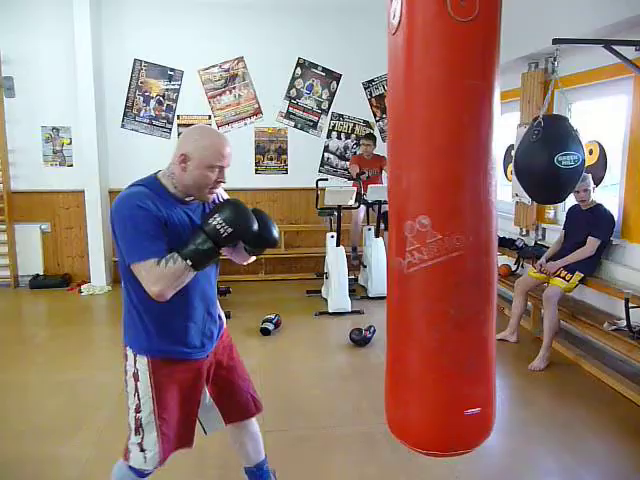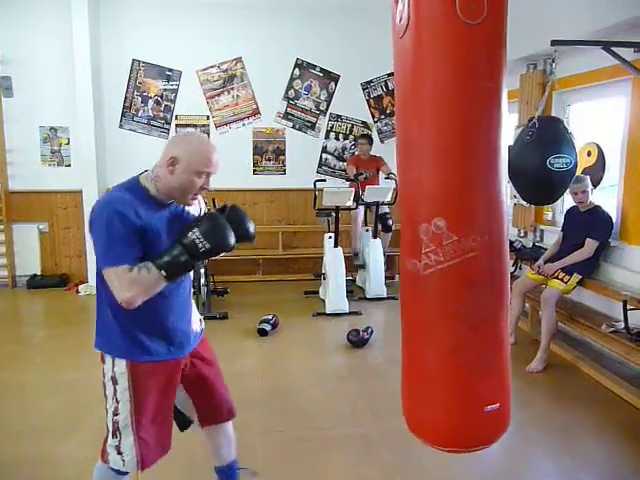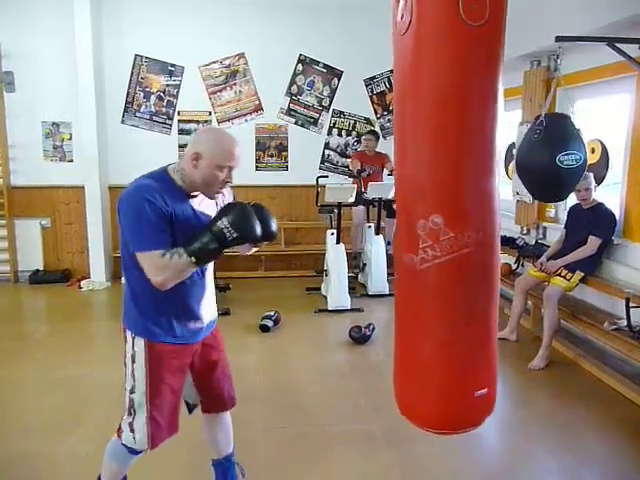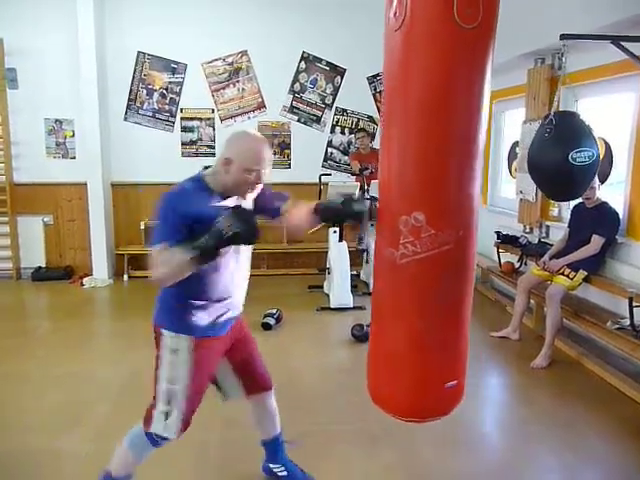
dt=0.4s
person 1, frame 1
left shoulder: (210, 195)
right shoulder: (135, 204)
left elbow: (240, 256)
right elbow: (158, 286)
left wrist: (257, 238)
right wrist: (208, 240)
left hip: (212, 337)
right hip: (159, 352)
left knee: (243, 412)
person 1, frame 2
left shoulder: (183, 200)
right shoulder: (116, 209)
left elbow: (211, 248)
right elbow: (128, 292)
left wrist: (230, 232)
right wrist: (187, 251)
left hip: (189, 338)
right hip: (135, 354)
left knee: (218, 414)
person 1, frame 3
left shoulder: (214, 192)
right shoulder: (143, 197)
left elbow: (235, 246)
right elbow: (161, 275)
left wrist: (253, 232)
right wrist: (214, 240)
left hip: (202, 327)
right hip: (154, 334)
left knee: (218, 404)
right knee: (138, 431)
person 1, frame 4
left shoulder: (247, 193)
right shoulder: (180, 201)
left elbow: (293, 216)
right elbow: (162, 272)
left wrist: (335, 210)
right wrist: (214, 239)
left hip: (225, 320)
right hip: (186, 329)
left knee: (261, 388)
right knee: (163, 425)
person 2, frame 1
left shoulder: (603, 216)
right shoulder: (572, 211)
left elbow: (590, 250)
left wrist: (557, 264)
right wrist: (544, 258)
left hip: (579, 265)
right hip: (557, 260)
left knee: (549, 295)
right knee: (520, 284)
left ankle: (544, 354)
right ankle: (511, 332)
person 2, frame 2
left shoulder: (601, 217)
right shoulder: (571, 212)
left elbow: (588, 251)
left wrist: (556, 265)
right wrist: (543, 260)
left hip: (577, 266)
right hip: (555, 262)
left knee: (547, 297)
right knee: (518, 286)
left ankle: (542, 355)
right ankle: (510, 334)
person 2, frame 3
left shoulder: (605, 215)
right shoulder: (574, 210)
left elbow: (591, 249)
left wrist: (559, 263)
right wrist: (545, 257)
left hip: (580, 264)
right hip: (559, 259)
left knee: (550, 294)
right knee: (521, 283)
left ankle: (544, 352)
right ankle: (511, 330)
person 2, frame 4
left shoulder: (609, 214)
right shoulder: (578, 208)
left elbow: (594, 247)
left wrist: (562, 261)
right wrist: (548, 256)
left hip: (583, 263)
right hip: (562, 258)
left knee: (553, 293)
right knee: (523, 282)
left ankle: (547, 352)
right ankle: (513, 329)
person 3, frame 1
left shoulder: (380, 159)
right shoulder: (355, 159)
left elbow: (389, 170)
right elbow: (354, 170)
right wrist: (358, 174)
left knee: (388, 217)
right knee: (357, 219)
right ankle: (354, 250)
person 3, frame 2
left shoulder: (377, 160)
right shoulder: (353, 159)
left elbow: (387, 170)
right elbow: (350, 171)
left wrist: (391, 175)
right wrist: (355, 176)
left knee: (387, 223)
right knee: (357, 218)
right ankle: (356, 254)
person 3, frame 3
left shoulder: (382, 157)
right shoulder: (357, 155)
left elbow: (391, 167)
right elbow: (355, 165)
left wrist: (394, 171)
right wrist: (359, 171)
right hip: (361, 192)
left knee: (392, 209)
right knee: (358, 222)
left ankle: (388, 245)
right ankle: (356, 255)
person 3, frame 4
left shoulder: (378, 153)
right shoulder: (354, 155)
right elbow: (356, 167)
right wrist: (362, 170)
right hip: (363, 187)
right ankle: (361, 237)
